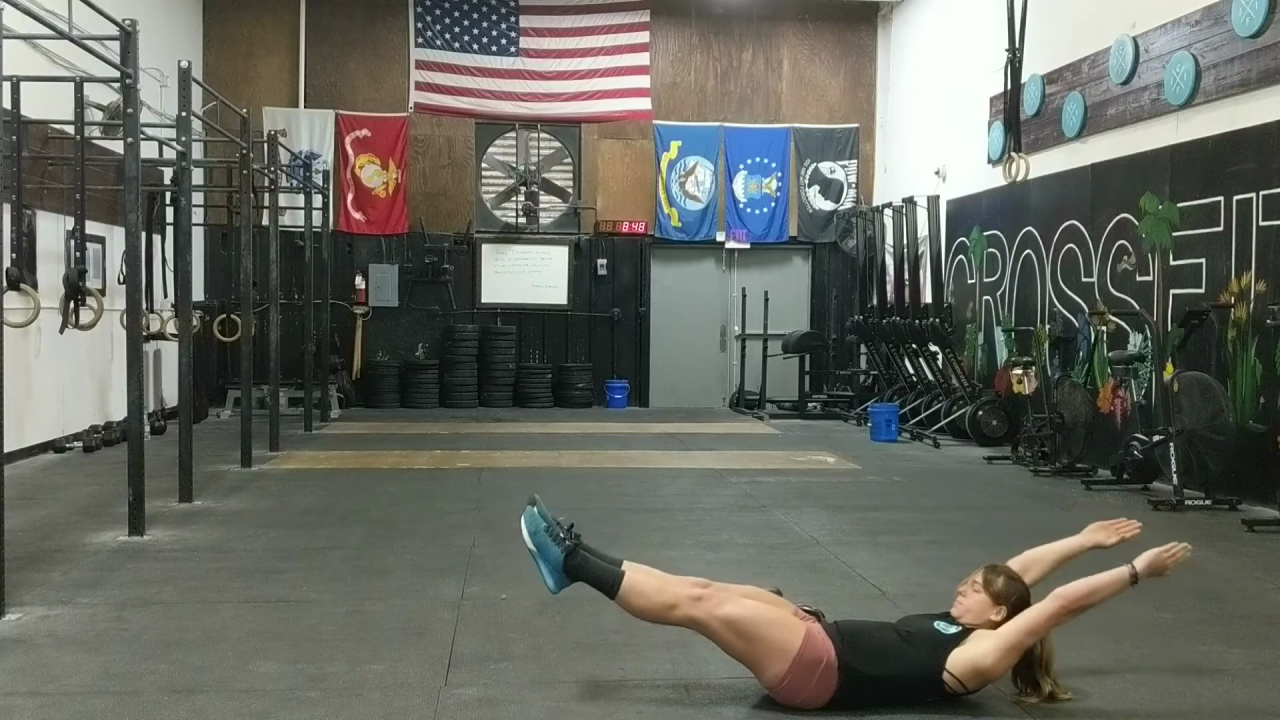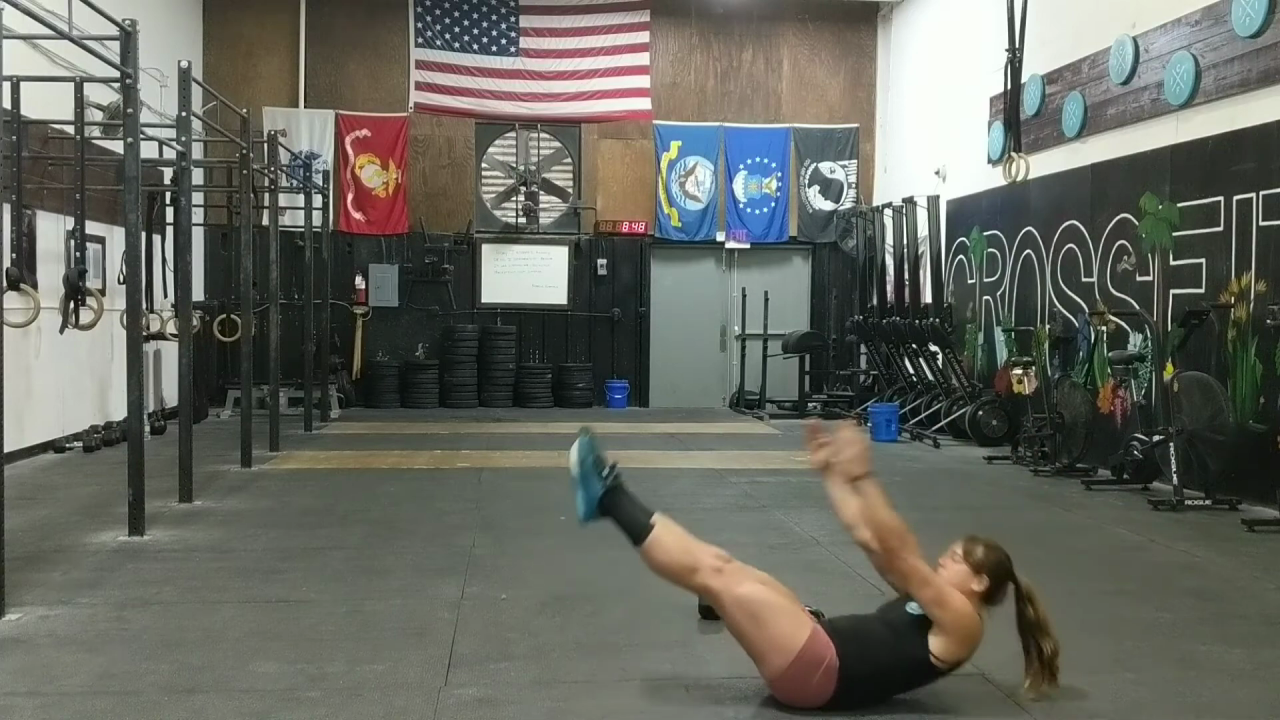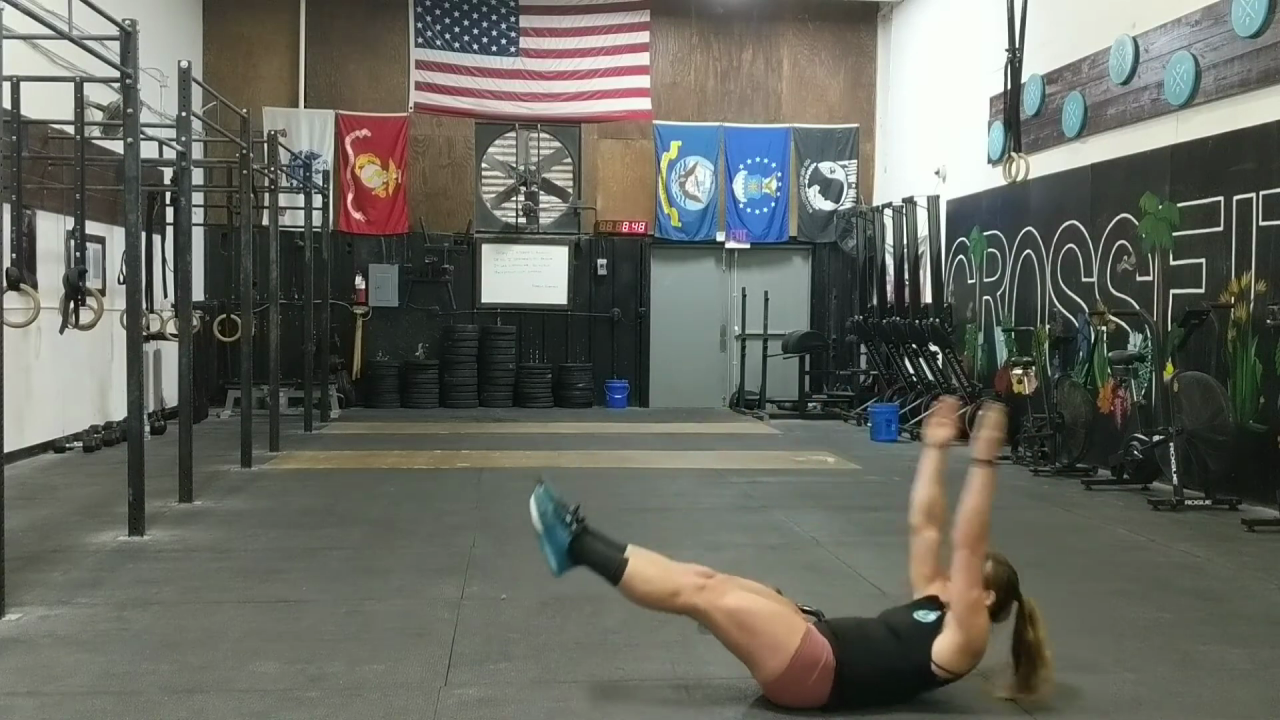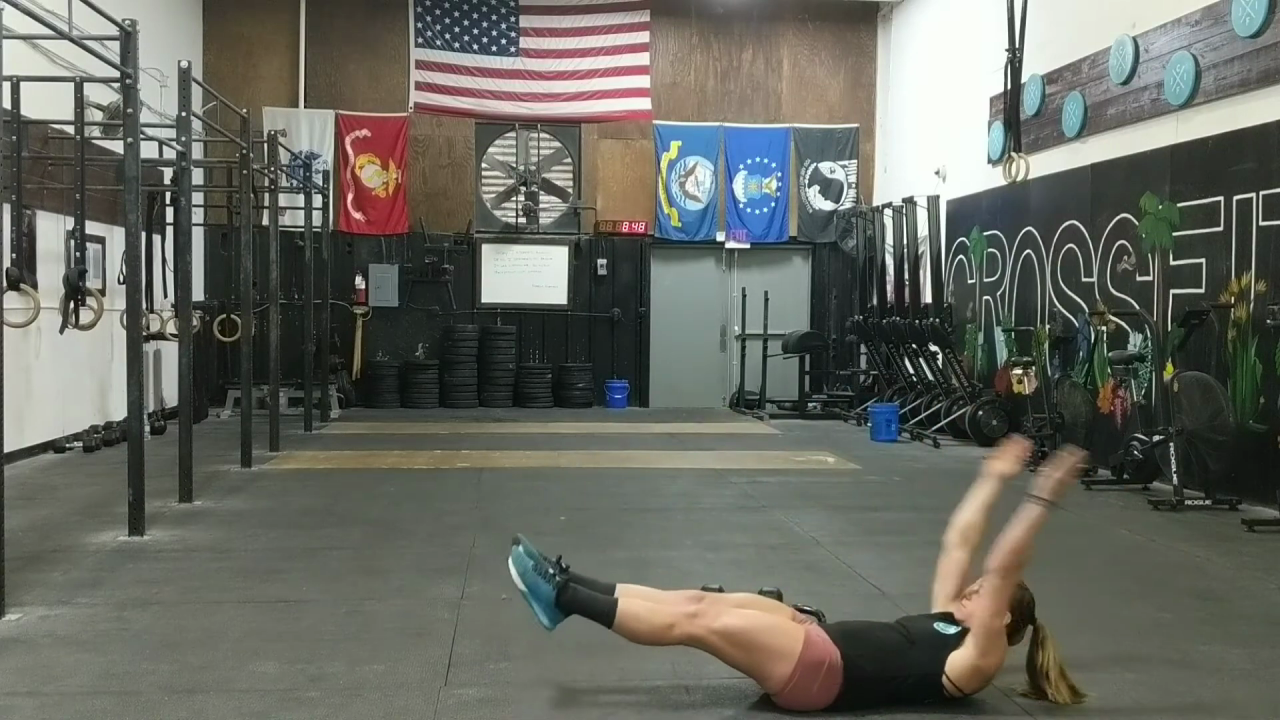
dt=0.7s
person 1, frame 1
left shoulder: (985, 655)
right shoulder: (960, 628)
left elbow: (1062, 603)
right elbow: (1018, 570)
left wrist: (1138, 571)
right wrist: (1086, 540)
left hip: (819, 670)
right hip: (820, 640)
left knee: (694, 601)
right knee: (698, 588)
left ankle: (573, 562)
right ankle: (576, 559)
person 1, frame 2
left shoulder: (960, 620)
right shoulder: (930, 601)
left elbow: (898, 553)
right elbow: (868, 537)
left wrist: (861, 477)
right wrist: (831, 471)
left hip: (817, 674)
right hip: (823, 644)
left knee: (712, 574)
right knee: (719, 562)
left ankle: (610, 497)
right ankle: (611, 495)
person 1, frame 3
left shoulder: (962, 641)
right shoulder: (931, 606)
left elbow: (969, 554)
right elbow: (922, 524)
left wrist: (980, 464)
right wrist: (935, 448)
left hip: (812, 672)
right hip: (808, 647)
left knee: (695, 591)
right knee: (700, 580)
left ankle: (577, 544)
right ankle: (578, 541)
person 1, frame 4
left shoulder: (977, 662)
right shoulder: (944, 622)
left elbow: (1002, 577)
right elbow: (957, 546)
left wrist: (1039, 502)
right wrist: (993, 478)
left hip: (817, 674)
right hip: (811, 641)
left knee: (689, 618)
right knee: (694, 602)
left ankle: (564, 595)
right ankle: (566, 585)
